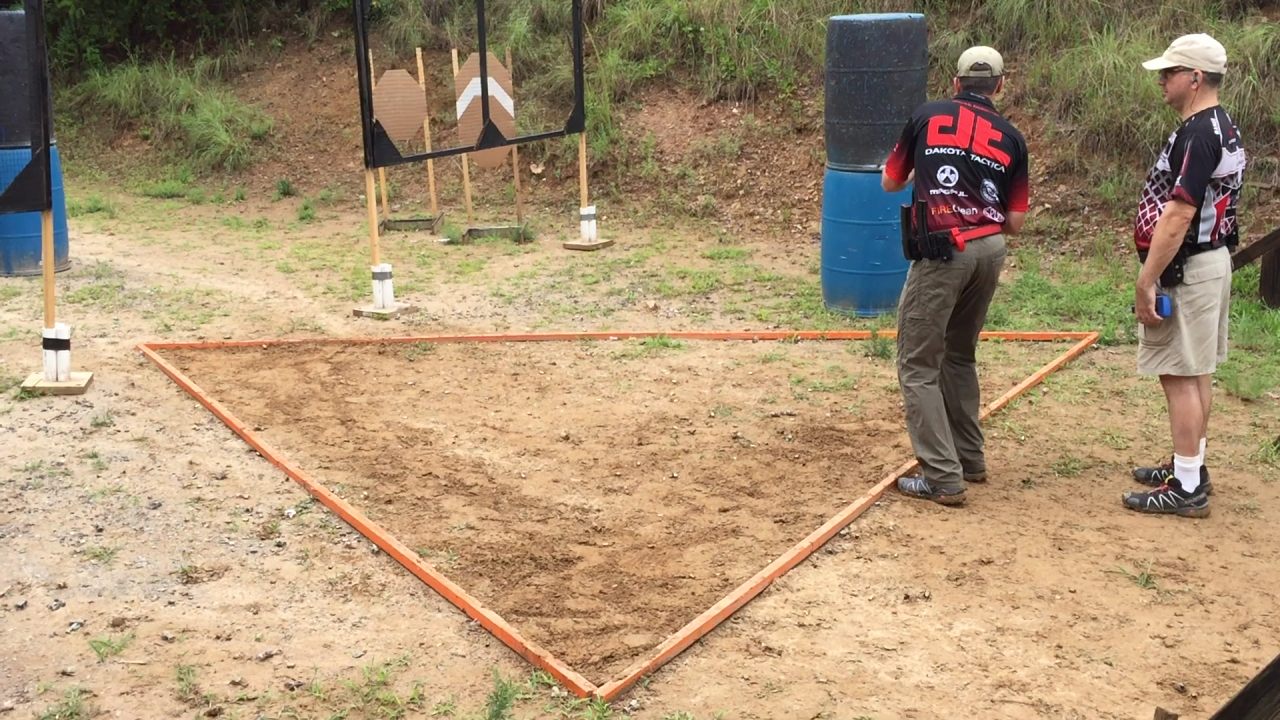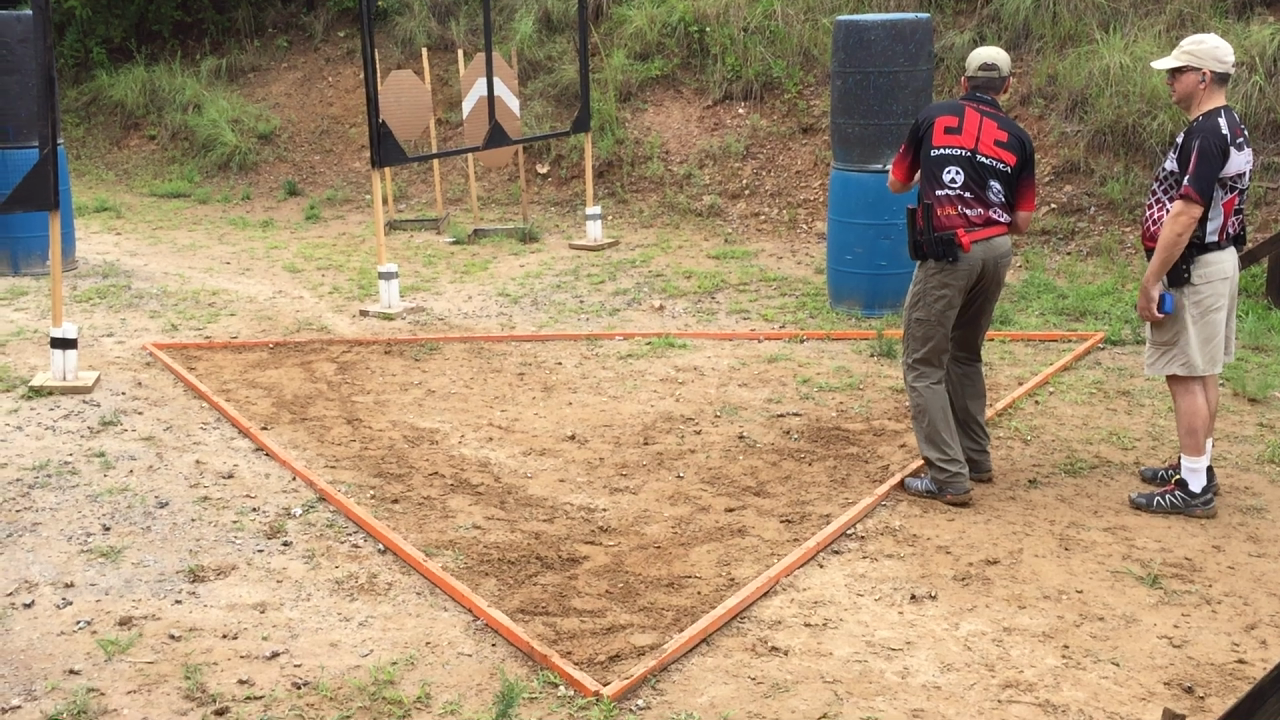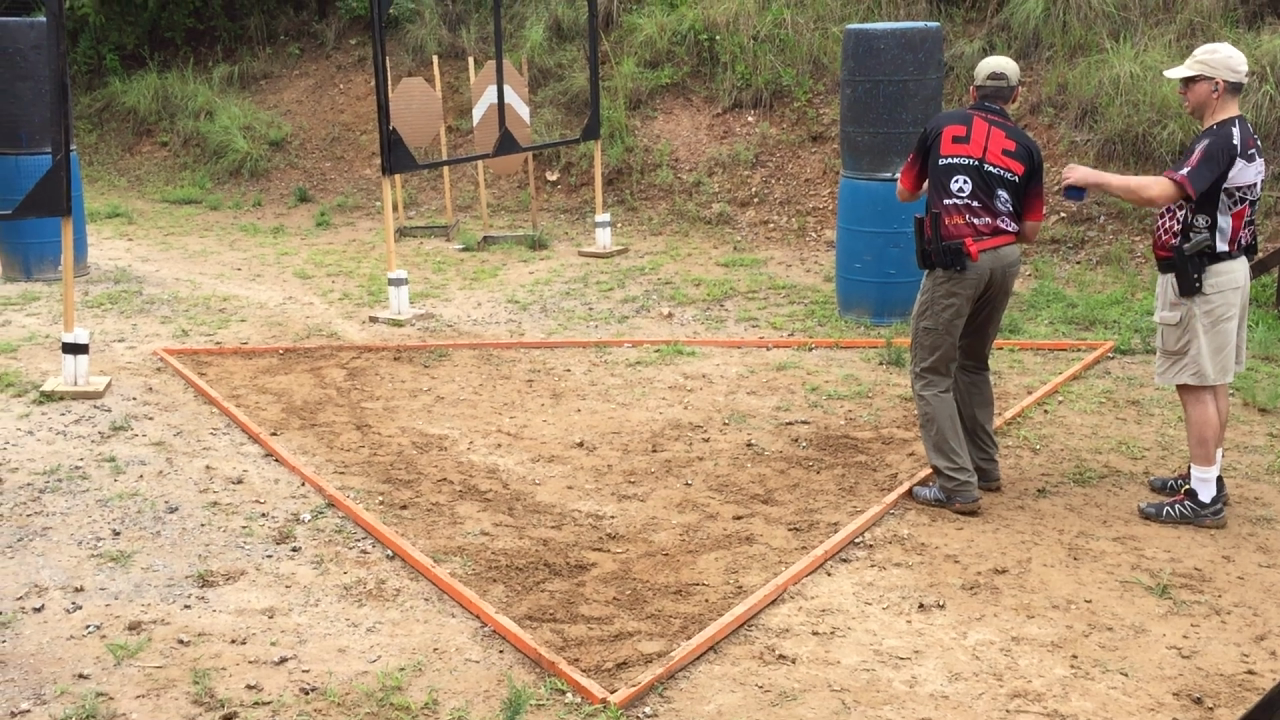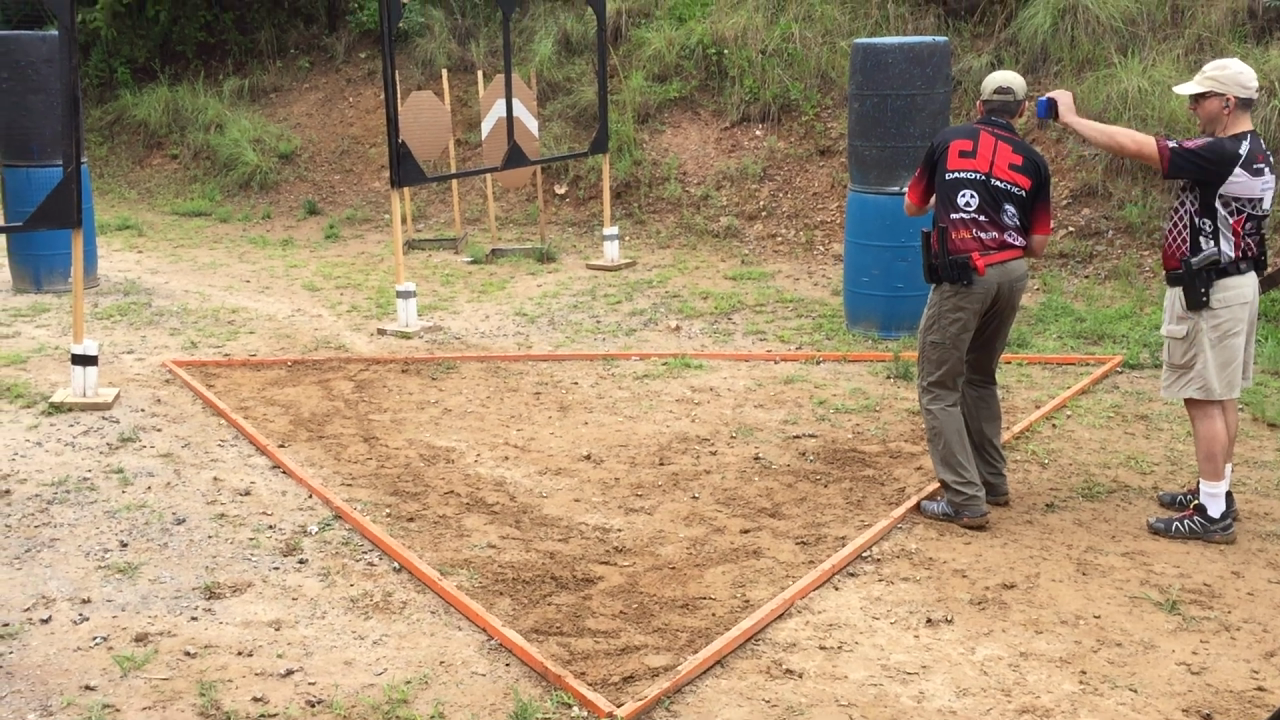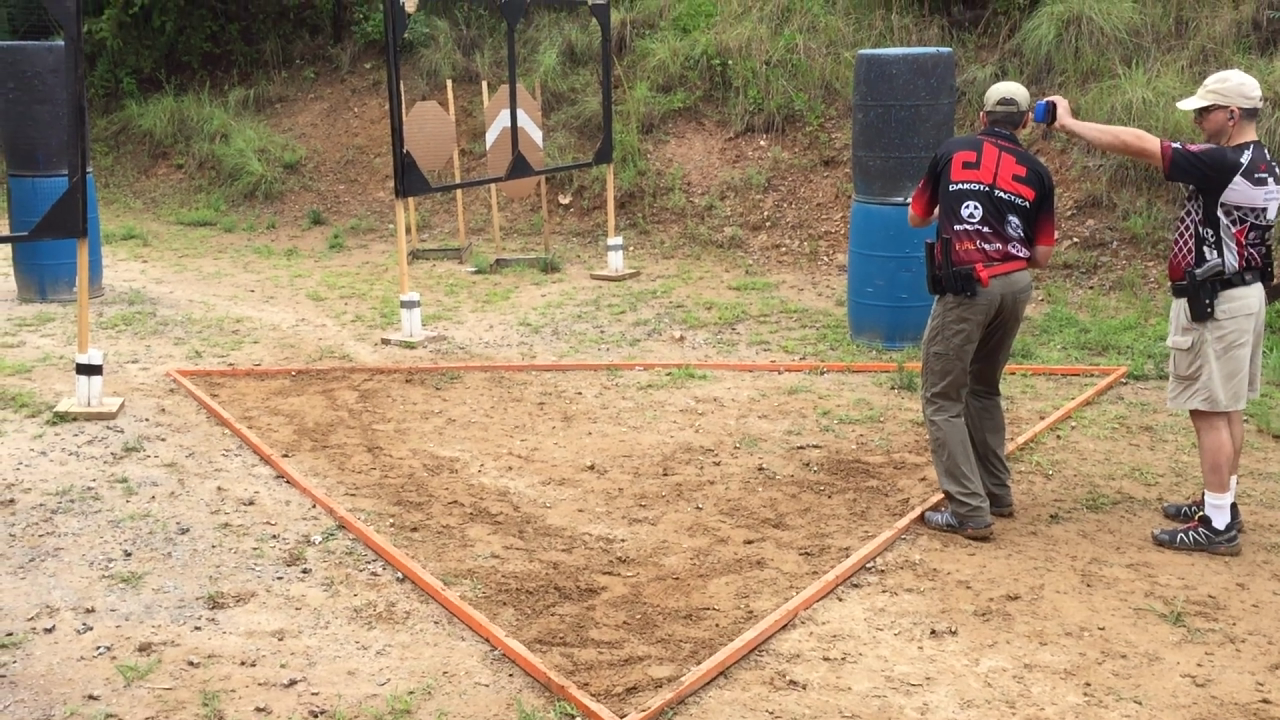
dt=0.3s
person 1, frame 1
left shoulder: (1198, 134)
right shoulder: (1220, 127)
left elbow: (1178, 215)
left wrist: (1146, 281)
left hip: (1185, 268)
right hip: (1208, 259)
left knee: (1179, 374)
right knee: (1196, 371)
left ankle: (1186, 487)
right ankle: (1188, 468)
person 1, frame 2
left shoulder: (1206, 134)
right shoulder: (1225, 127)
left elbow: (1184, 215)
left wrist: (1151, 279)
right wrist: (1158, 269)
left hip: (1190, 268)
right hip: (1214, 260)
left knee: (1186, 375)
right knee: (1202, 372)
left ankle: (1192, 488)
right ankle: (1195, 467)
person 1, frame 3
left shoulder: (1219, 141)
right shoulder: (1239, 136)
left elbow: (1161, 192)
left wrist: (1092, 177)
left hip: (1202, 278)
right hip: (1223, 269)
left knee: (1198, 385)
right knee: (1213, 382)
left ankle: (1203, 498)
right ankle: (1206, 478)
person 1, frame 4
left shoulder: (1224, 155)
right shoulder: (1254, 153)
left elbow: (1138, 146)
left wrist: (1072, 120)
left hip: (1209, 292)
right hip: (1234, 283)
left knee: (1205, 399)
right knee: (1221, 396)
left ankle: (1212, 513)
right ankle: (1215, 492)
person 1, frame 5
left shoulder: (1225, 164)
left elbow: (1139, 145)
left wrist: (1070, 124)
left hip: (1214, 303)
left knee: (1210, 411)
right knee: (1227, 408)
left ankle: (1216, 525)
right ankle: (1220, 505)
person 2, frame 1
left shoulder: (926, 116)
right shoulder: (1011, 137)
left elbow: (890, 182)
right elbow: (1014, 221)
left hip: (943, 253)
right hip: (990, 251)
left knee: (919, 363)
right knee: (959, 355)
left ankle: (942, 477)
right ankle: (970, 458)
person 2, frame 2
left shoulder: (933, 117)
right shoulder: (1018, 138)
left elbow: (897, 183)
right elbow: (1022, 221)
left hip: (949, 253)
right hip: (997, 252)
left knee: (924, 363)
right knee: (965, 355)
left ankle: (948, 477)
right ankle: (976, 458)
person 2, frame 3
left shoulder: (941, 126)
right shoulder: (1027, 147)
left elbow: (904, 192)
right elbow: (1029, 230)
left hip: (958, 262)
right hip: (1004, 261)
left knee: (932, 372)
right knee: (972, 363)
left ankle: (957, 486)
right ankle: (984, 467)
person 2, frame 4
left shoulder: (948, 141)
right shoulder: (1033, 162)
left elbow: (912, 207)
right elbow: (1037, 245)
left hip: (964, 276)
right hip: (1011, 275)
left knee: (939, 386)
right knee: (979, 377)
left ankle: (964, 500)
right ankle: (992, 481)
person 2, frame 5
left shoulder: (951, 152)
right shoulder: (1037, 173)
left elbow: (916, 218)
right elbow: (1041, 256)
left hip: (968, 288)
right hip: (1015, 287)
left knee: (943, 397)
right knee: (983, 388)
left ankle: (969, 511)
right ankle: (996, 492)
